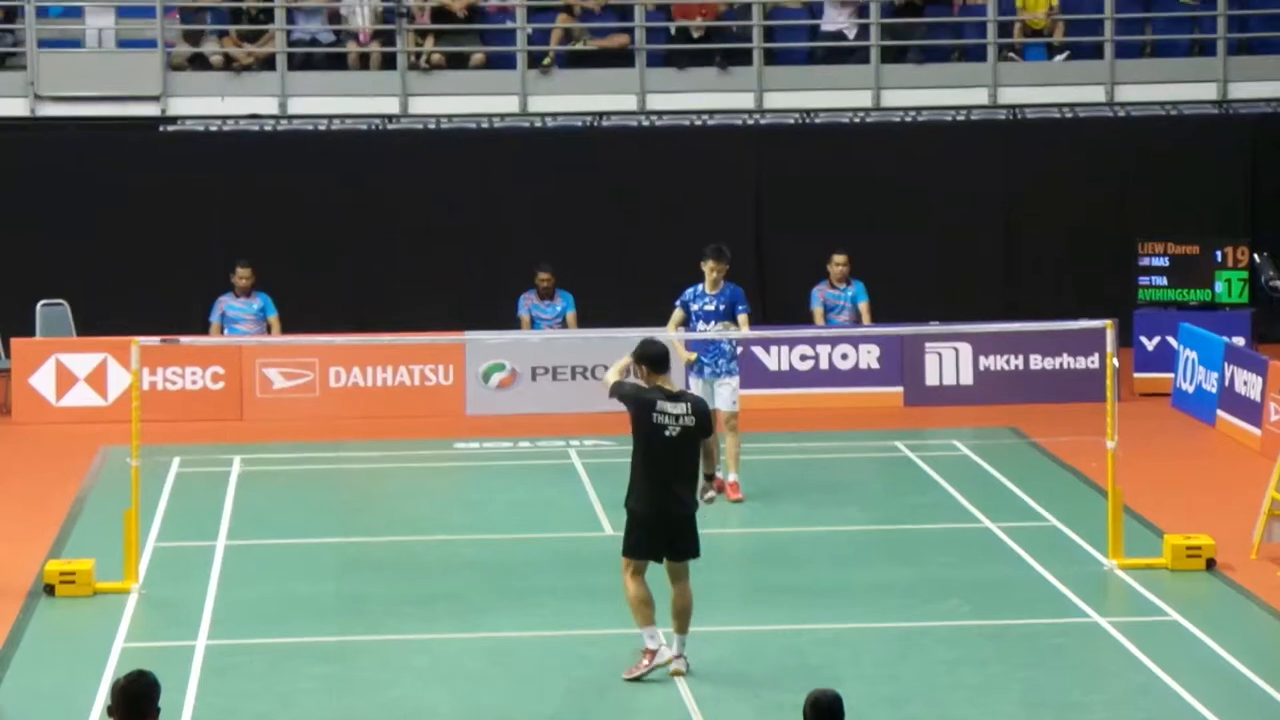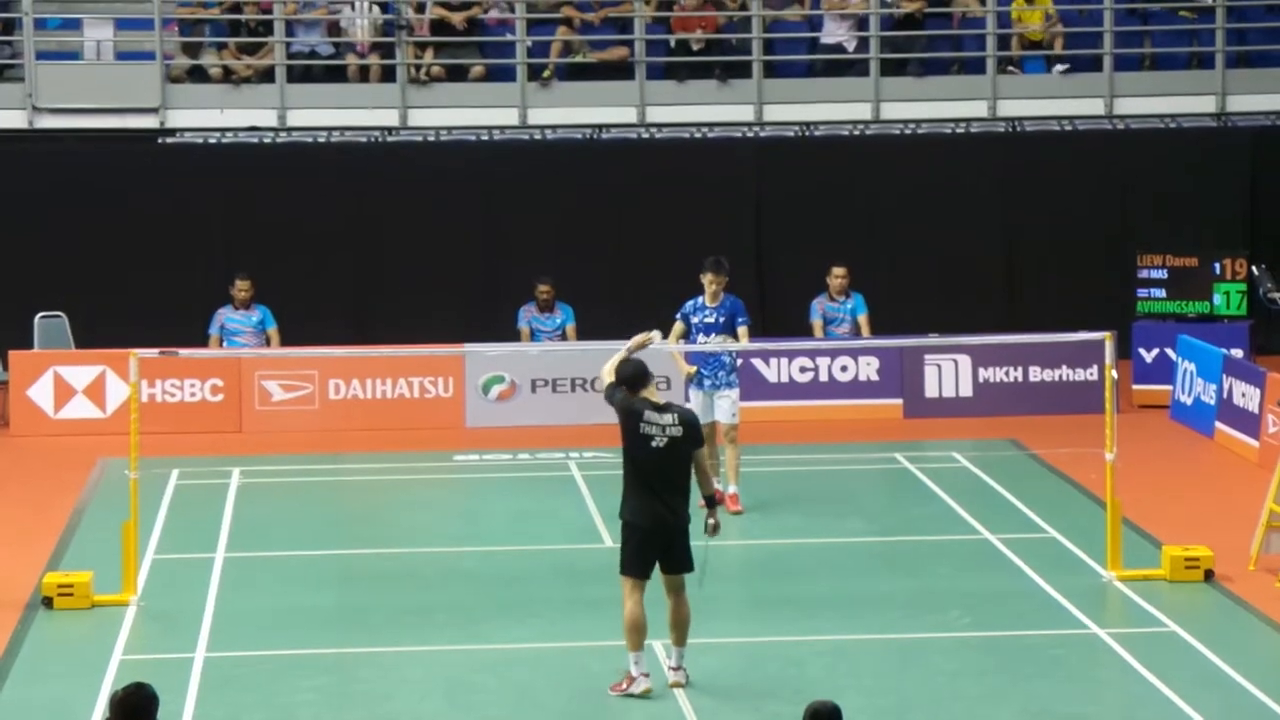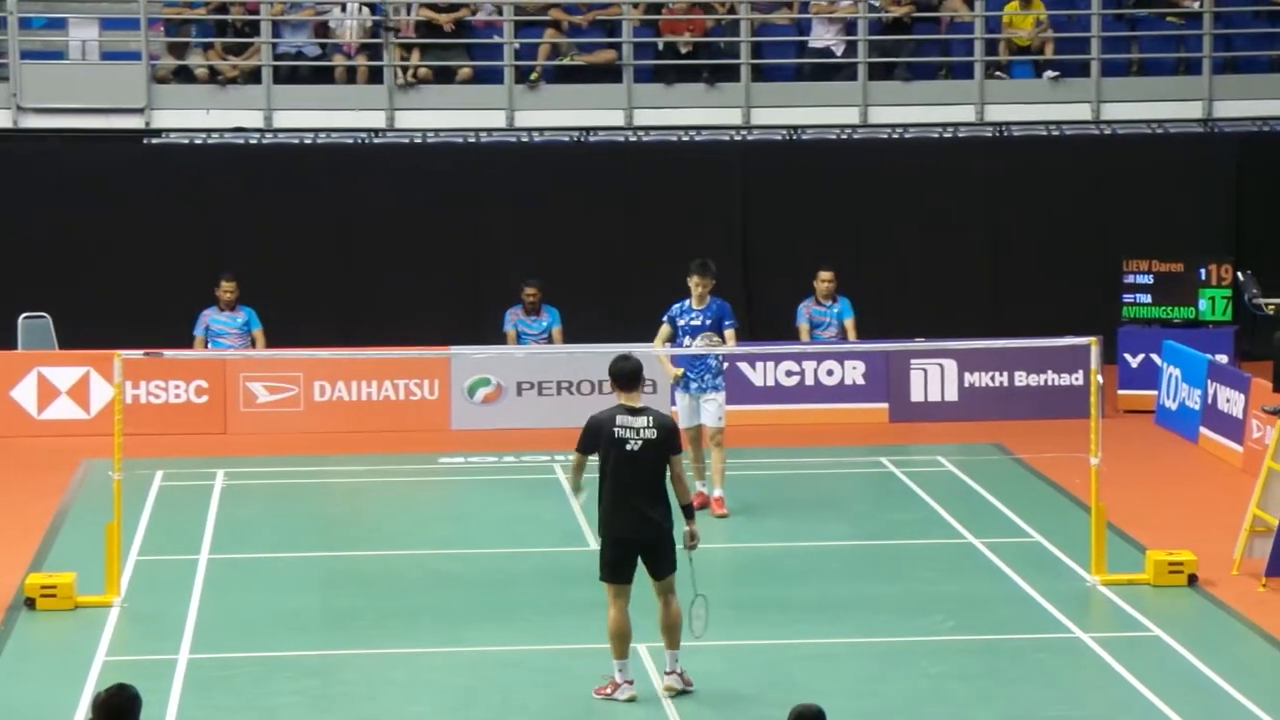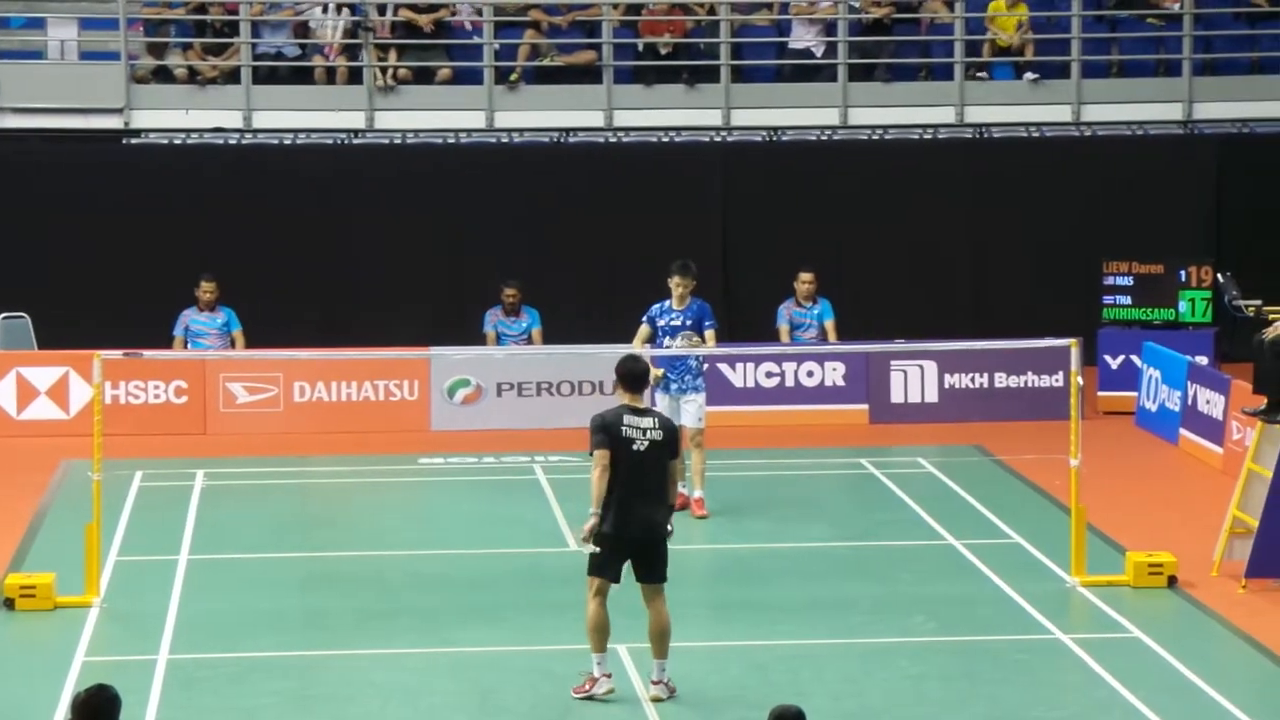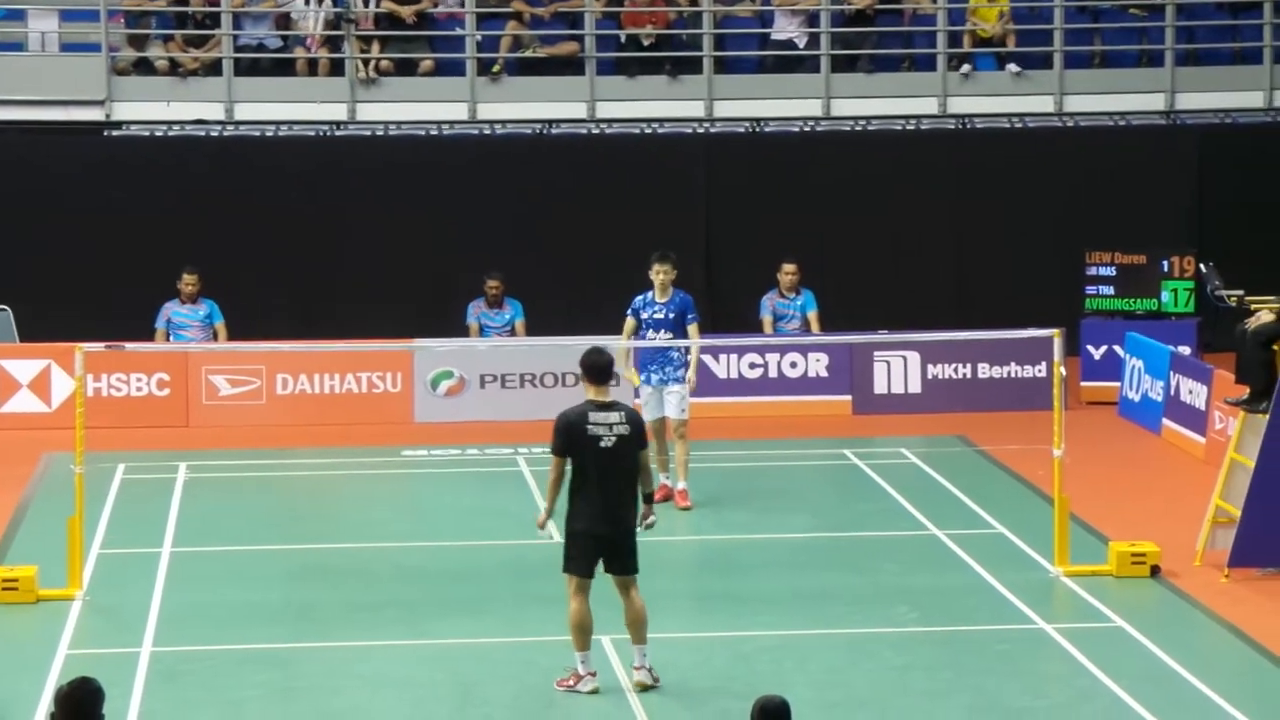
dt=0.4s
person 1, frame 1
left shoulder: (640, 398)
right shoulder: (697, 405)
left elbow: (611, 376)
right elbow: (708, 451)
left wrist: (631, 359)
left hip: (645, 507)
right hip: (683, 508)
left knee: (633, 574)
right knee: (680, 578)
left ankle: (654, 647)
right ankle: (679, 655)
person 1, frame 2
left shoulder: (629, 409)
right shoulder: (686, 417)
left elbow: (606, 374)
right elbow: (702, 469)
left wrist: (632, 346)
right wrist: (712, 508)
left hip: (639, 520)
right hip: (676, 520)
left knee: (633, 594)
right knee: (677, 592)
left ankle: (638, 674)
right ankle: (677, 667)
person 1, frame 3
left shoulder: (599, 423)
right shoulder: (665, 423)
left elbow: (577, 464)
right elbow: (678, 477)
left wrist: (576, 487)
right wrist: (690, 520)
left hip: (617, 529)
right hip: (658, 526)
left knee: (618, 602)
right knee: (668, 595)
left ankle: (622, 681)
right ankle: (673, 672)
person 1, frame 4
left shoulder: (605, 420)
right shoulder: (667, 426)
left elbow: (602, 467)
right elbow: (672, 479)
left wrist: (594, 514)
right wrist: (667, 515)
left hip: (614, 526)
right hip: (653, 528)
left knee: (597, 595)
right knee: (656, 600)
left ankle: (600, 675)
right ankle: (659, 680)
person 1, frame 5
left shoulder: (569, 419)
right shoulder: (632, 418)
left elbow: (558, 473)
right elbow: (644, 468)
left wrist: (548, 510)
right wrist: (648, 503)
left hip: (584, 522)
right hip: (622, 521)
left knee: (578, 593)
right knee: (630, 591)
left ankle: (584, 673)
right ankle: (642, 667)
person 2, frame 1
left shoulder: (735, 293)
right shoulder: (690, 294)
left elbow: (745, 327)
right elbow: (672, 326)
left wrist: (739, 333)
right wrist: (682, 351)
left hip: (726, 368)
right hip: (699, 368)
left knee: (730, 422)
left ankle: (732, 480)
right ankle: (714, 477)
person 2, frame 2
left shoulder: (734, 305)
right shoulder: (690, 307)
left elbow: (744, 339)
right elbow: (672, 339)
left wrist: (738, 345)
right wrist: (682, 364)
left hip: (725, 380)
right hip: (698, 380)
left knee: (729, 434)
right knee: (706, 435)
left ankle: (732, 492)
right ankle: (715, 488)
person 2, frame 3
left shoulder: (722, 308)
right shoulder: (677, 310)
left elbow: (732, 343)
right elbow: (659, 342)
left wrist: (721, 345)
right wrist: (669, 367)
left hip: (712, 383)
right hip: (684, 383)
left knee: (715, 438)
right knee: (692, 439)
left ankle: (717, 495)
right ankle: (700, 491)
person 2, frame 4
left shoulder: (702, 309)
right shoulder: (657, 310)
left elbow: (712, 344)
right elbow: (638, 342)
left wrist: (701, 345)
right wrist: (649, 368)
left hip: (692, 384)
right hip: (665, 384)
left knee: (696, 439)
left ankle: (698, 496)
right ankle: (681, 492)
person 2, frame 5
left shoulder: (684, 301)
right shoulder: (639, 302)
left elbow: (694, 338)
right elbow: (626, 336)
left wrist: (692, 370)
right wrist: (628, 368)
left hip: (675, 376)
right hip: (648, 376)
left knee: (679, 430)
right knee: (655, 431)
left ankle: (681, 487)
right ankle: (664, 484)
